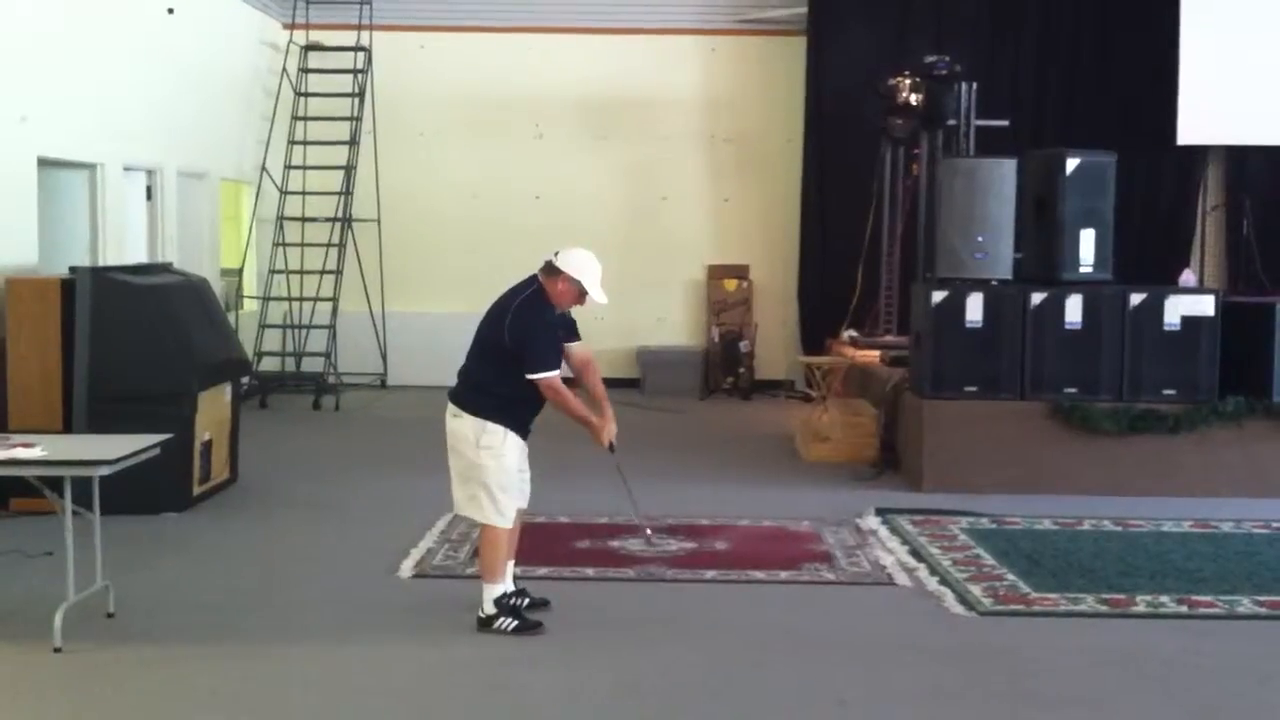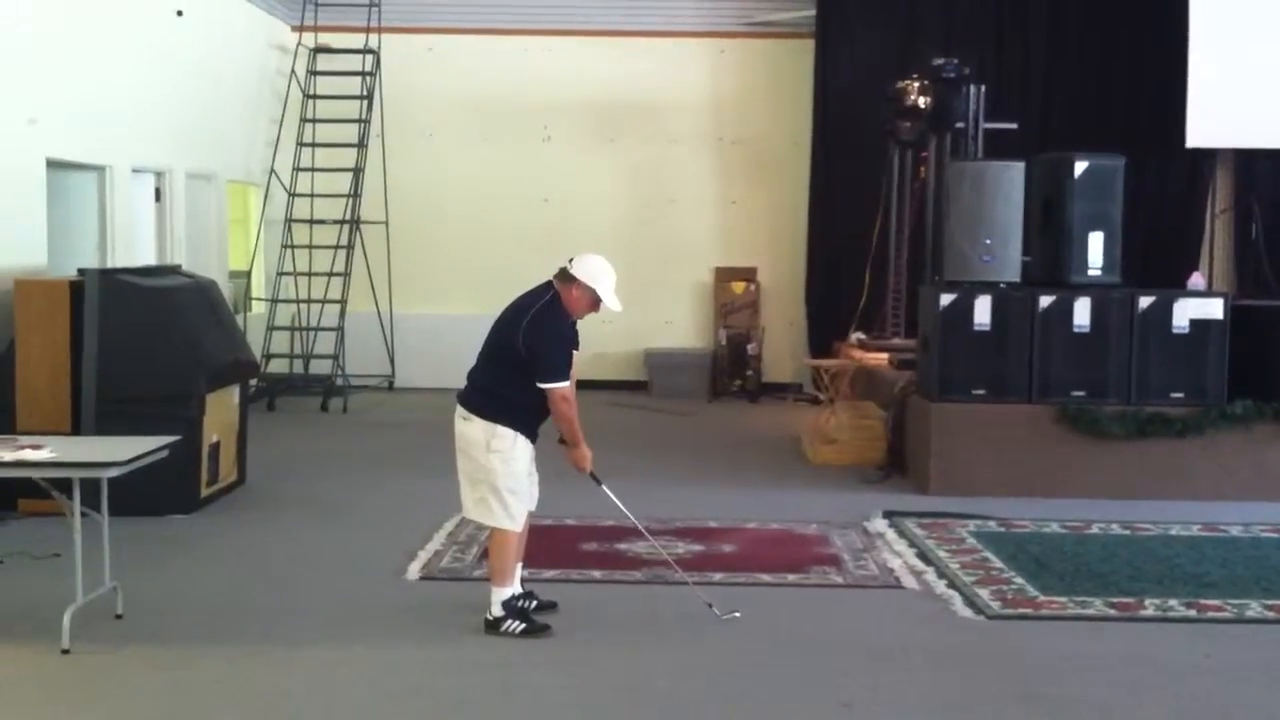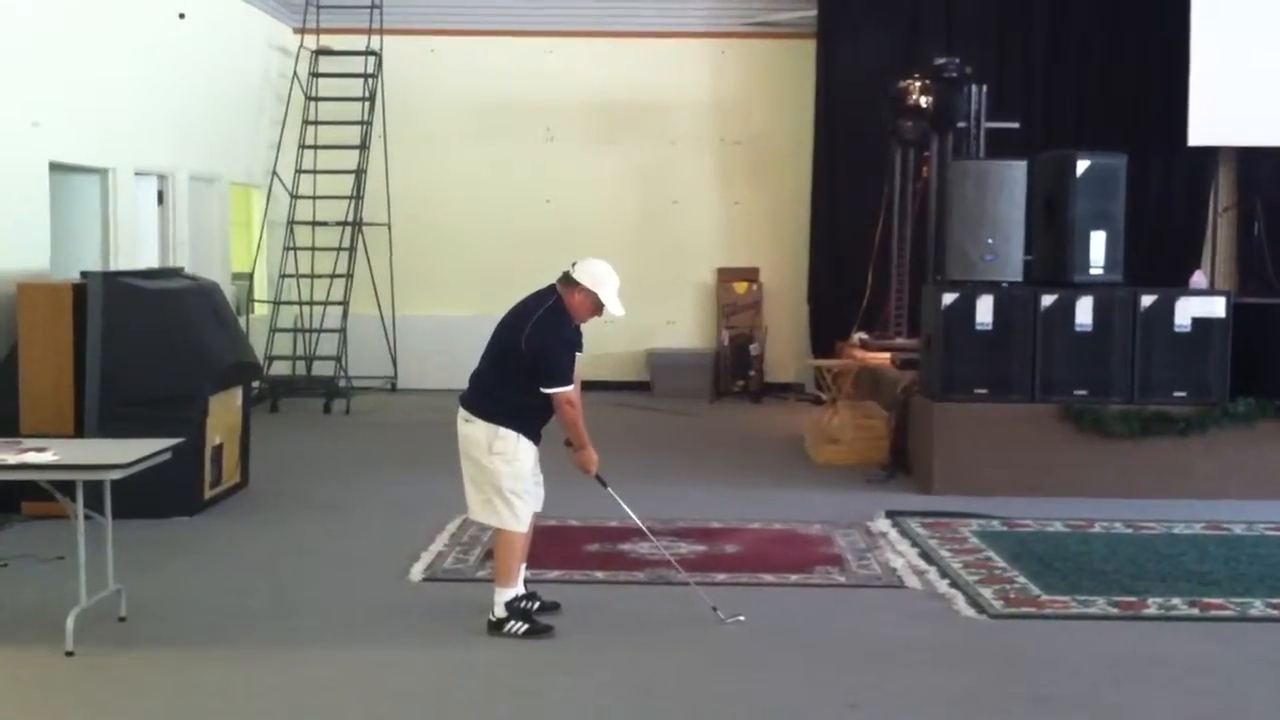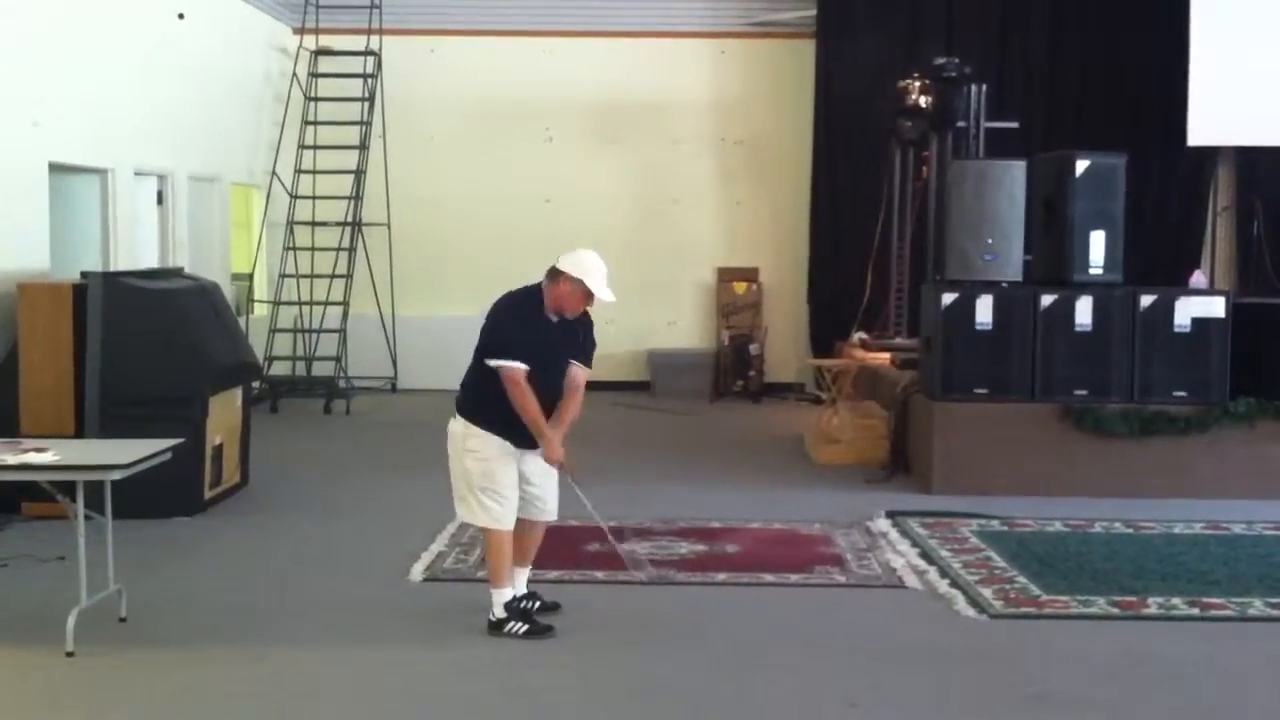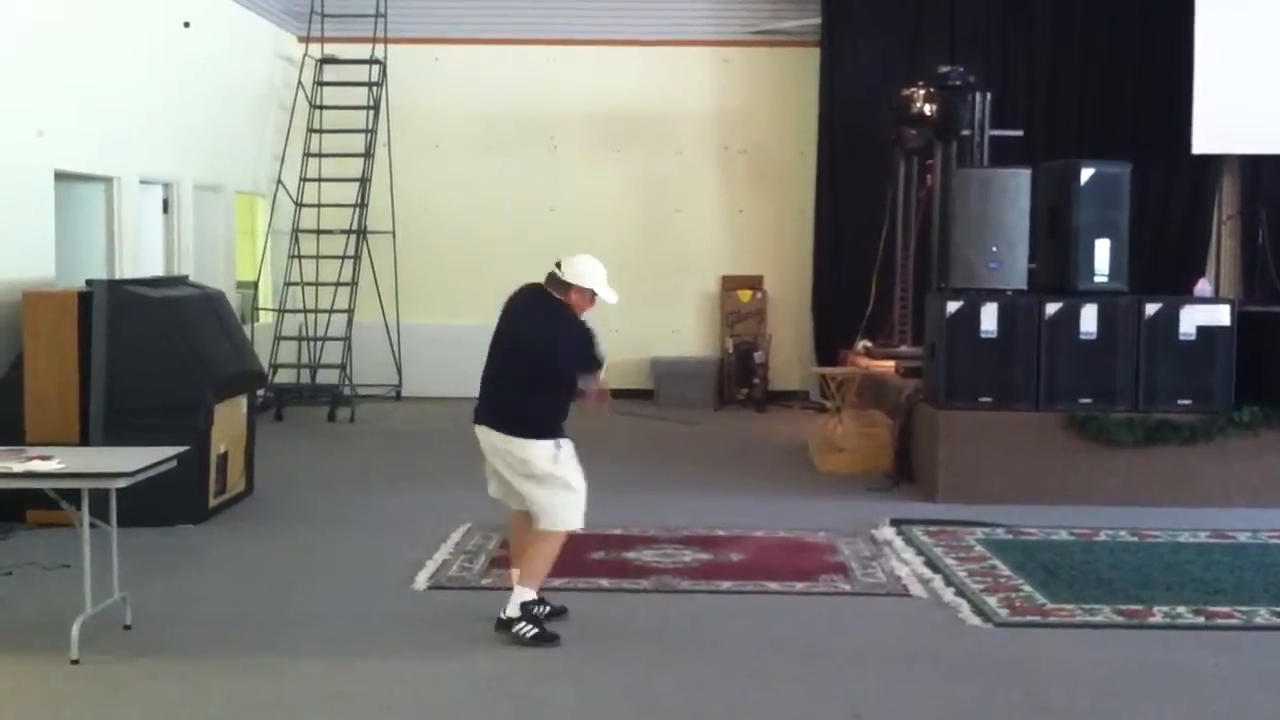
dt=1s
person 1, frame 1
left shoulder: (548, 306)
right shoulder: (529, 314)
left elbow: (580, 359)
right elbow: (551, 386)
left wrist: (606, 411)
right wrist: (593, 423)
left hip: (503, 420)
right hip: (484, 422)
left knee: (513, 506)
right knee: (497, 513)
left ankle: (505, 588)
right ankle: (492, 608)
person 1, frame 2
left shoulder: (552, 307)
right shoulder: (546, 323)
left elbow: (565, 380)
right elbow: (559, 397)
left wrist: (571, 437)
right wrist: (577, 445)
left hip: (507, 421)
right hip: (493, 425)
left knee: (521, 507)
right knee: (507, 515)
left ankle: (513, 590)
right ankle: (500, 610)
person 1, frame 3
left shoulder: (556, 311)
right shoulder: (549, 327)
left elbow: (569, 383)
right elbow: (564, 400)
left wrist: (578, 440)
right wrist: (583, 447)
left hip: (511, 424)
right hip: (496, 427)
left knee: (526, 508)
right knee: (512, 516)
left ankle: (516, 592)
right ankle: (504, 611)
person 1, frame 4
left shoulder: (581, 325)
right shoulder: (512, 309)
left elbow: (575, 384)
right elbow: (514, 381)
left wrist: (557, 434)
right wrist: (545, 436)
left hip: (530, 435)
right hip: (484, 430)
left knee: (538, 513)
right knee: (500, 519)
left ankle: (518, 592)
right ankle: (501, 611)
person 1, frame 5
left shoulder: (523, 298)
right shoulder: (575, 333)
right elbow: (595, 387)
right wrist: (599, 394)
left hip: (491, 425)
right hip: (533, 438)
left knee: (525, 509)
right knee: (558, 519)
left ankle: (525, 596)
right ankle: (516, 611)
